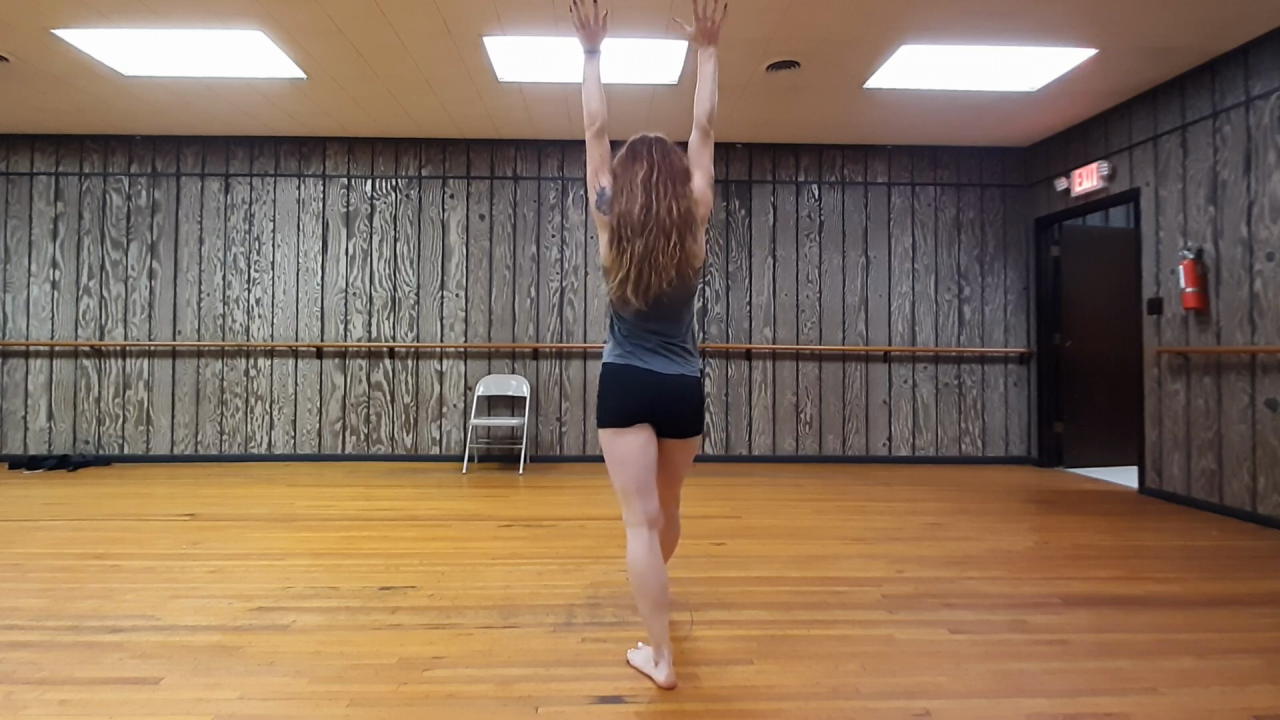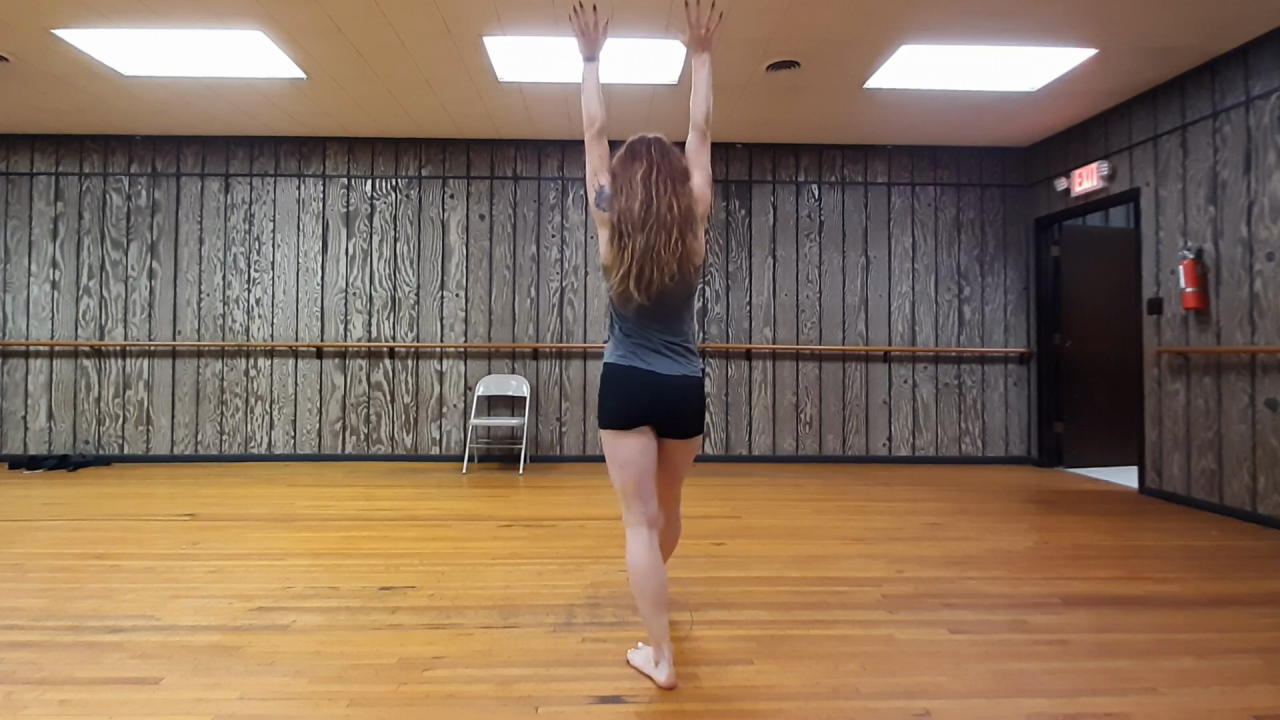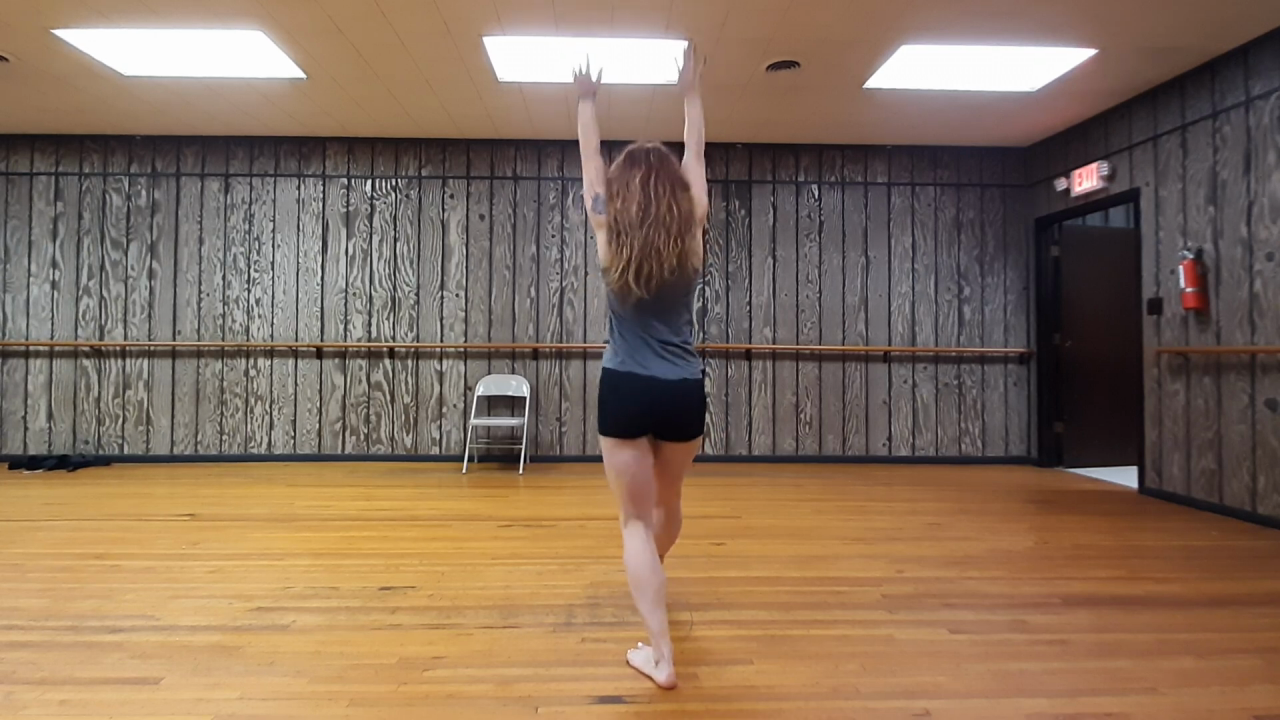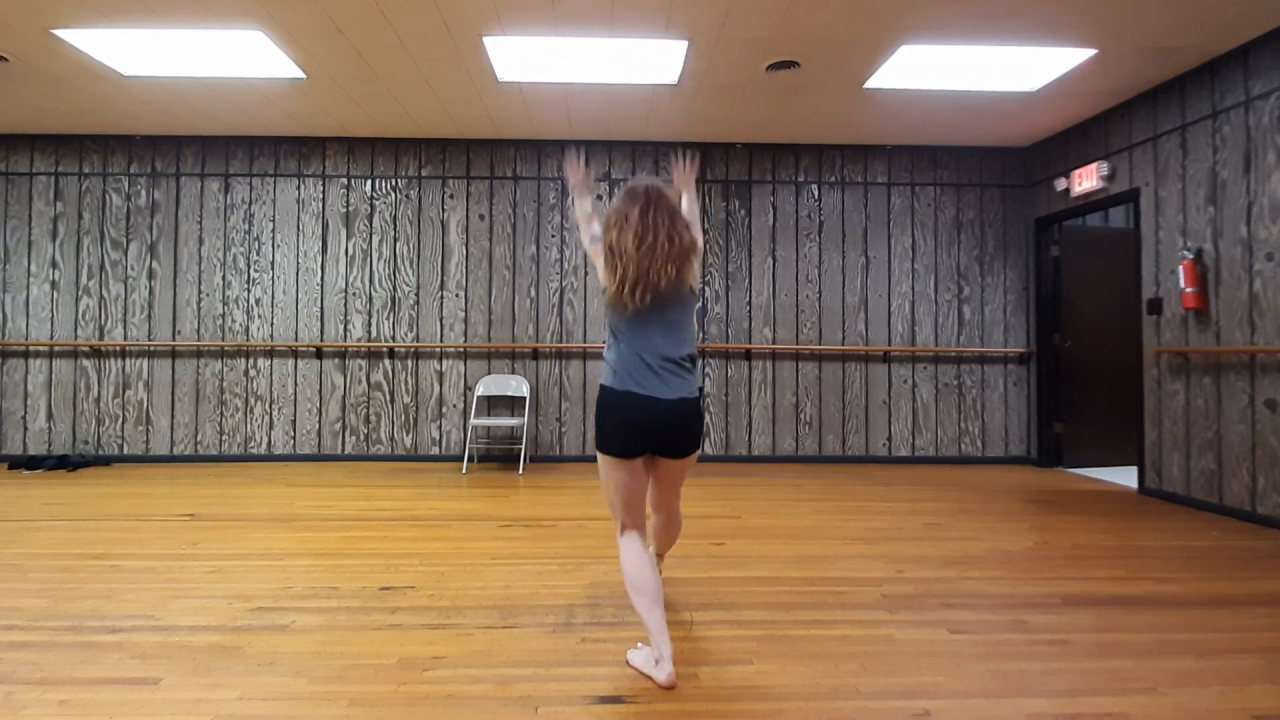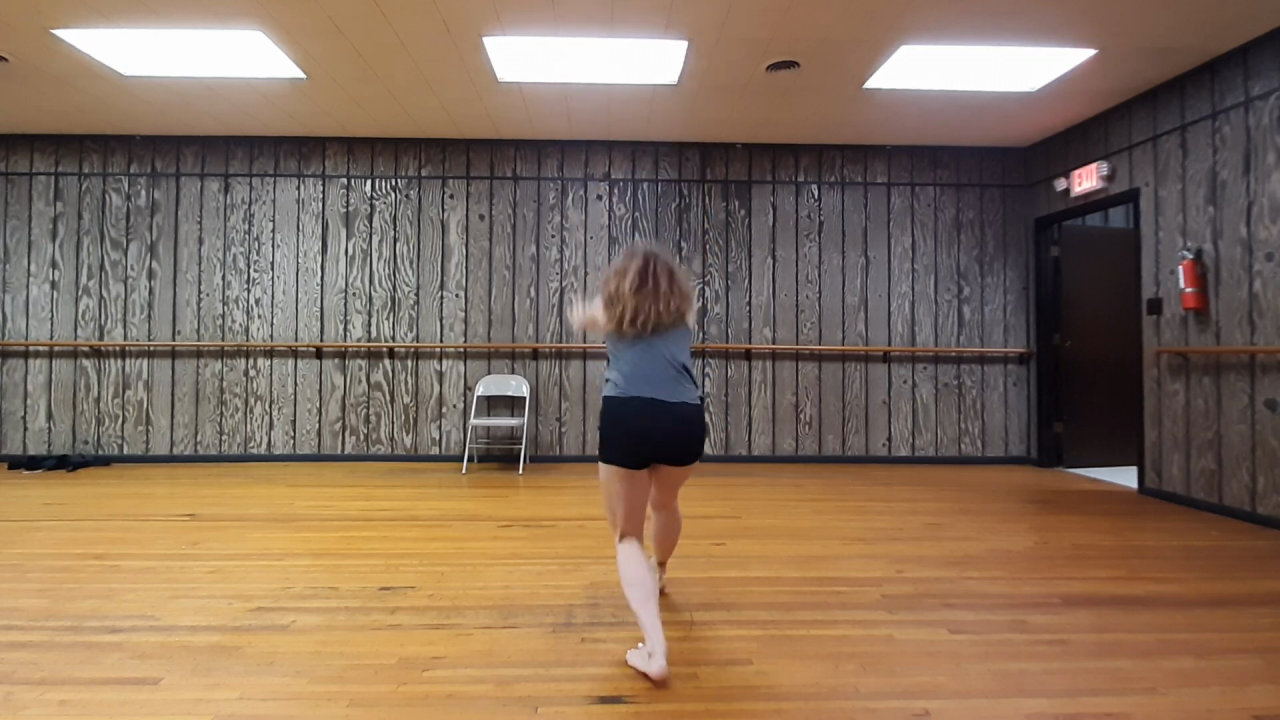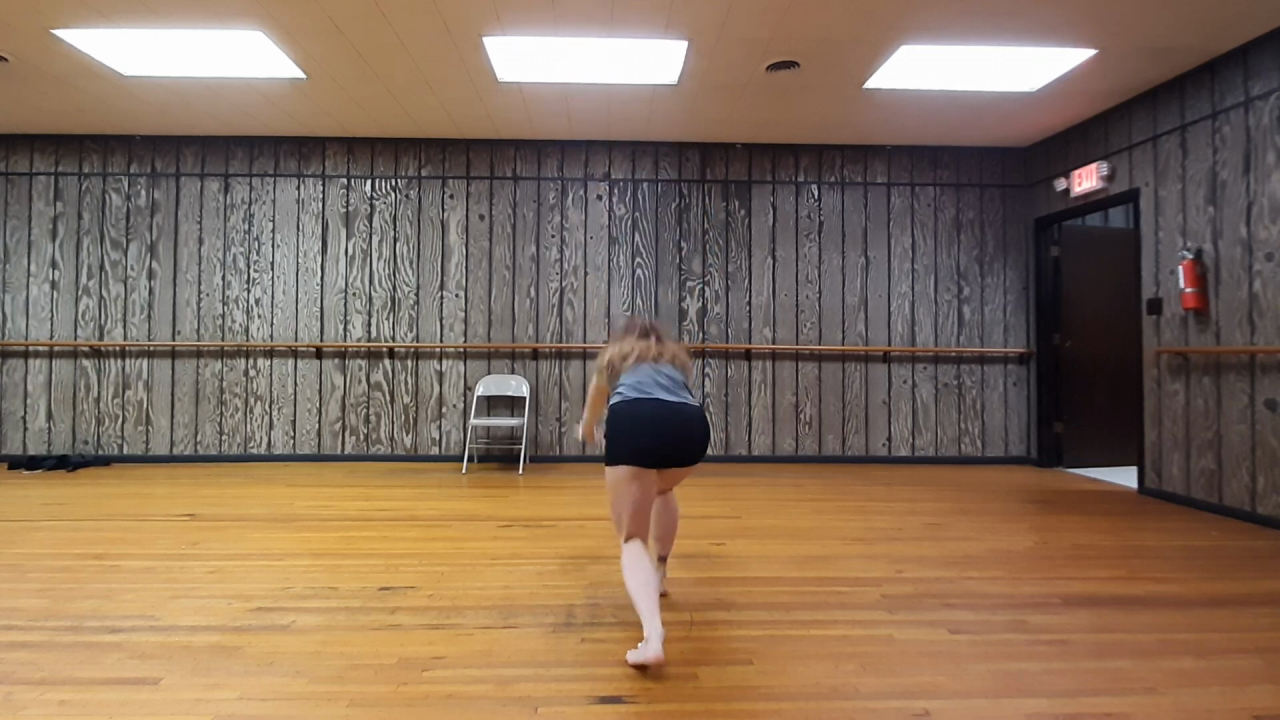
dt=0.2s
person 1, frame 1
left shoulder: (611, 227)
right shoulder: (693, 229)
left elbow: (595, 132)
right elbow: (704, 131)
left hip: (625, 387)
right hip: (684, 389)
left knee: (642, 522)
right knee: (667, 512)
left ankle: (659, 656)
right ankle: (653, 590)
person 1, frame 2
left shoulder: (612, 229)
right shoulder: (692, 229)
left elbow: (594, 134)
right elbow: (700, 135)
left wrist: (590, 58)
right wrist: (701, 56)
left hip: (626, 387)
right hip: (685, 390)
left knee: (641, 522)
right knee: (667, 512)
left ankle: (660, 656)
right ankle: (653, 585)
person 1, frame 3
left shoulder: (612, 234)
right shoulder: (689, 235)
left elbow: (590, 158)
right elbow: (695, 156)
left wrist: (586, 99)
right wrist: (692, 95)
left hip: (625, 392)
right hip: (684, 393)
left knee: (637, 524)
right knee: (667, 506)
left ankle: (660, 656)
right ankle: (650, 575)
person 1, frame 4
left shoulder: (610, 259)
right shoulder: (687, 260)
left elbow: (587, 223)
right elbow: (692, 221)
left wrist: (580, 192)
right wrist: (686, 188)
left hip: (622, 408)
right hip: (682, 411)
left knee: (631, 531)
right knee: (667, 506)
left ankle: (660, 656)
right ankle: (655, 566)
person 1, frame 5
left shoulder: (611, 307)
right shoulder: (681, 307)
left elbow: (586, 316)
left wrist: (581, 315)
left hip: (625, 418)
right hip: (685, 421)
left knee: (628, 538)
right knee: (665, 504)
left ankle: (655, 651)
right ankle: (657, 575)
person 1, frame 6
left shoulder: (613, 358)
right shoulder: (676, 358)
left elbow: (594, 402)
left wrist: (587, 428)
left hip: (632, 420)
right hip: (691, 424)
left knee: (632, 539)
right knee: (663, 492)
left ankle: (653, 638)
right ankle: (658, 573)
